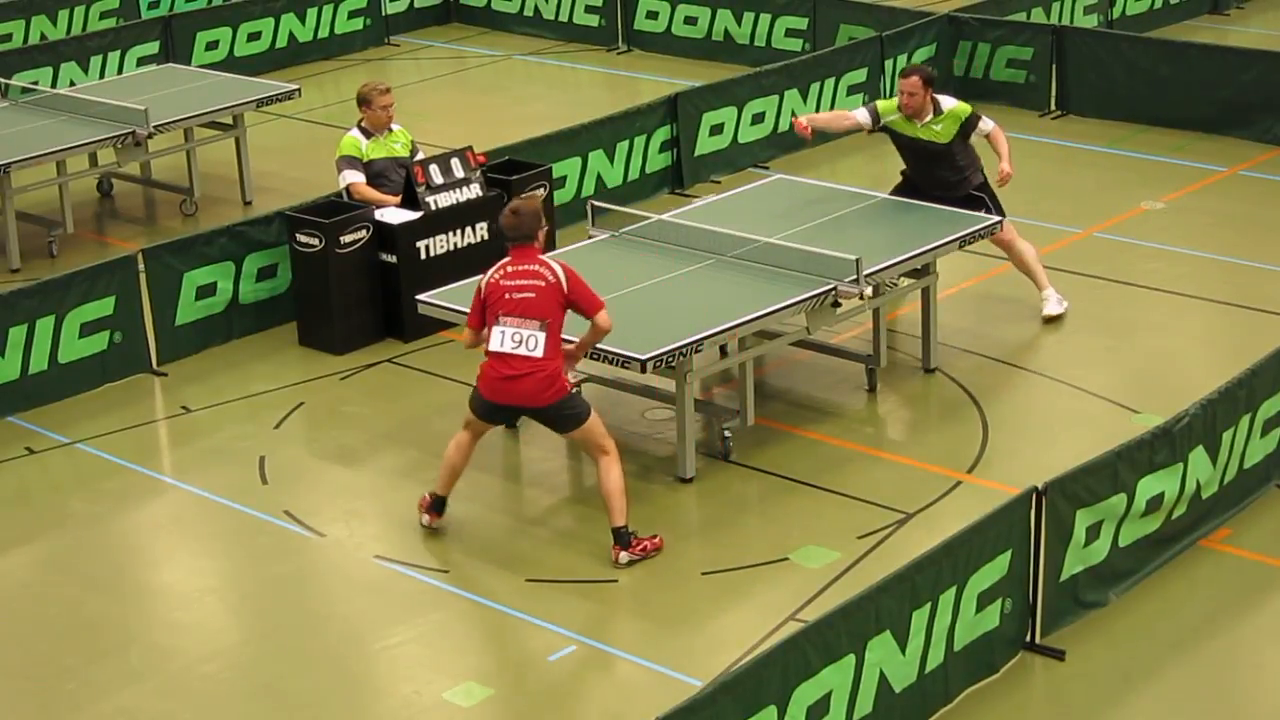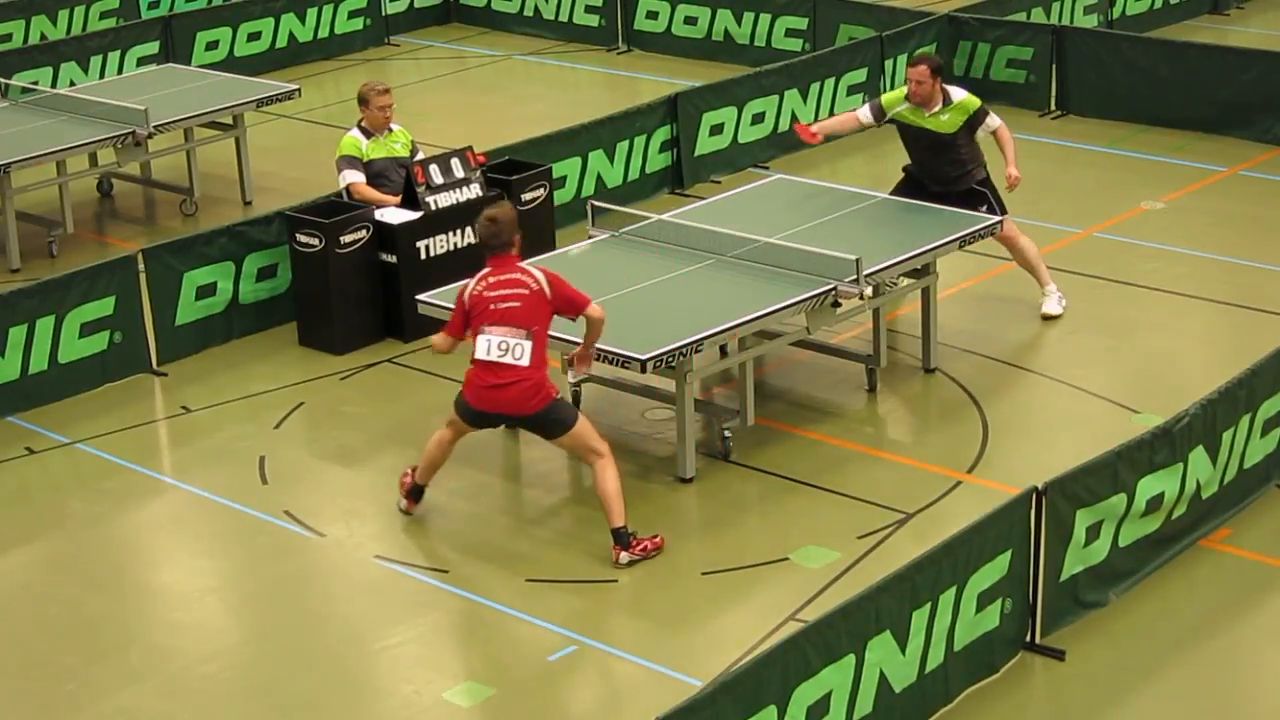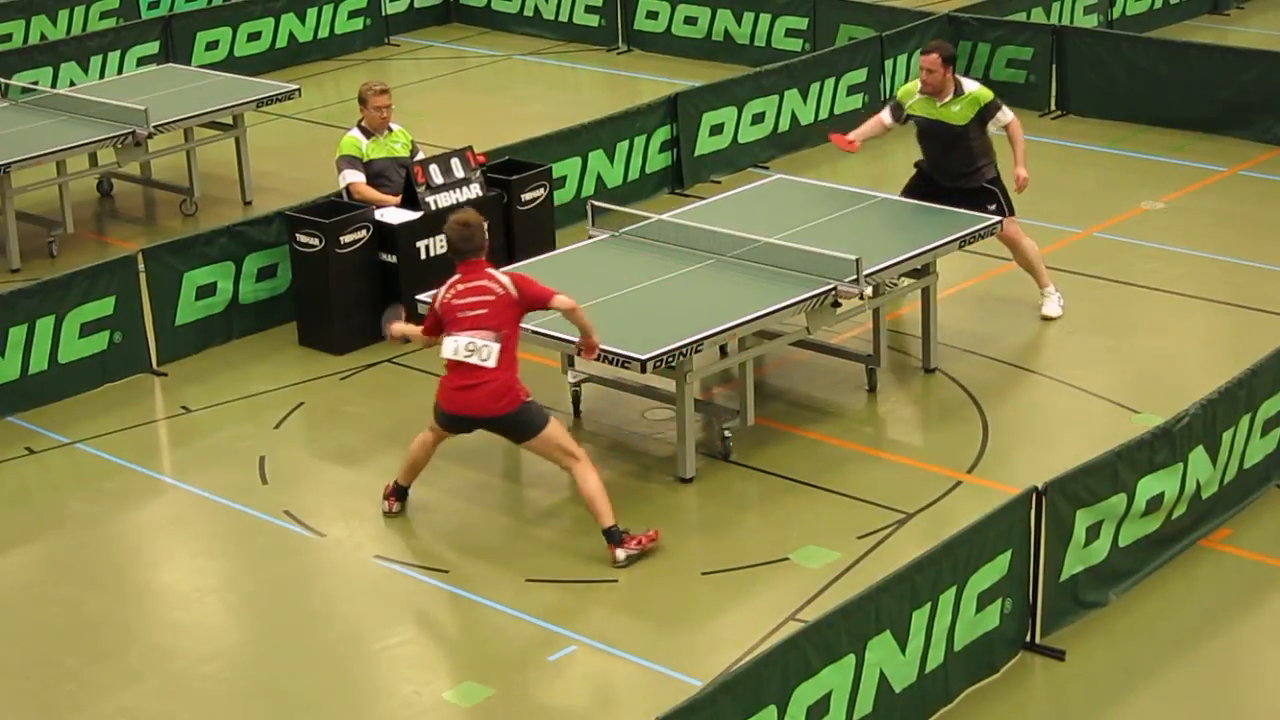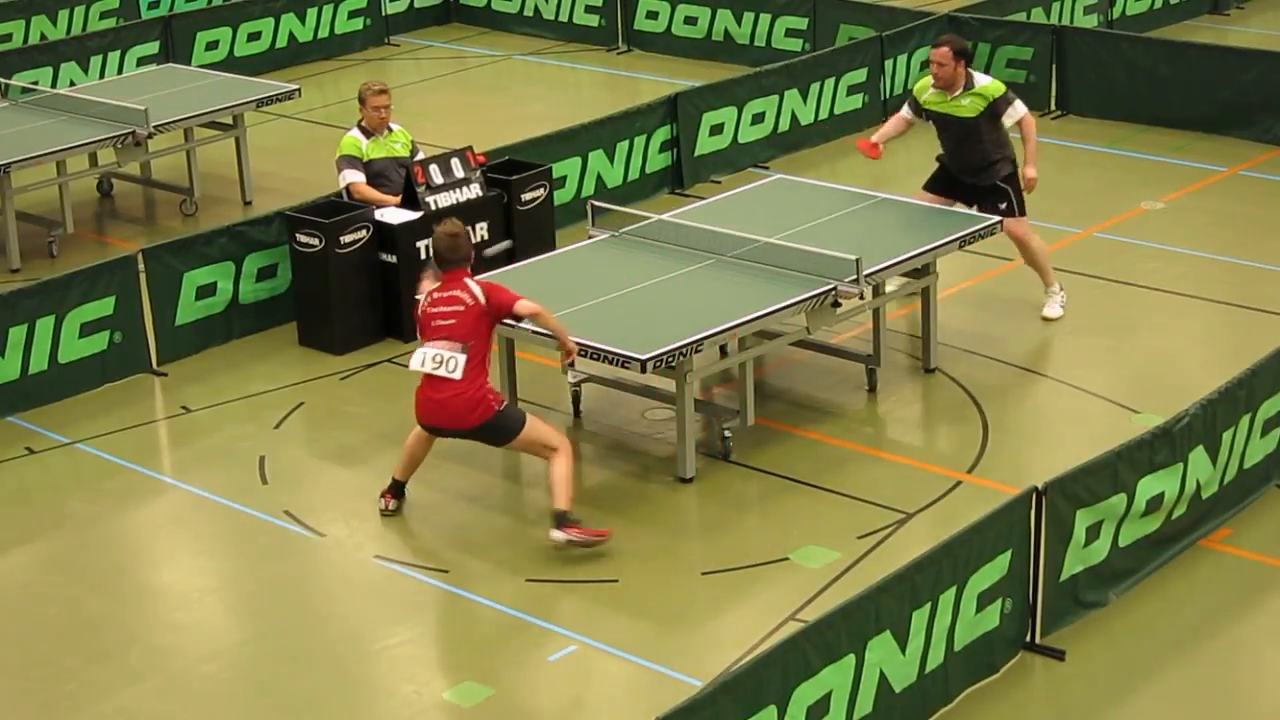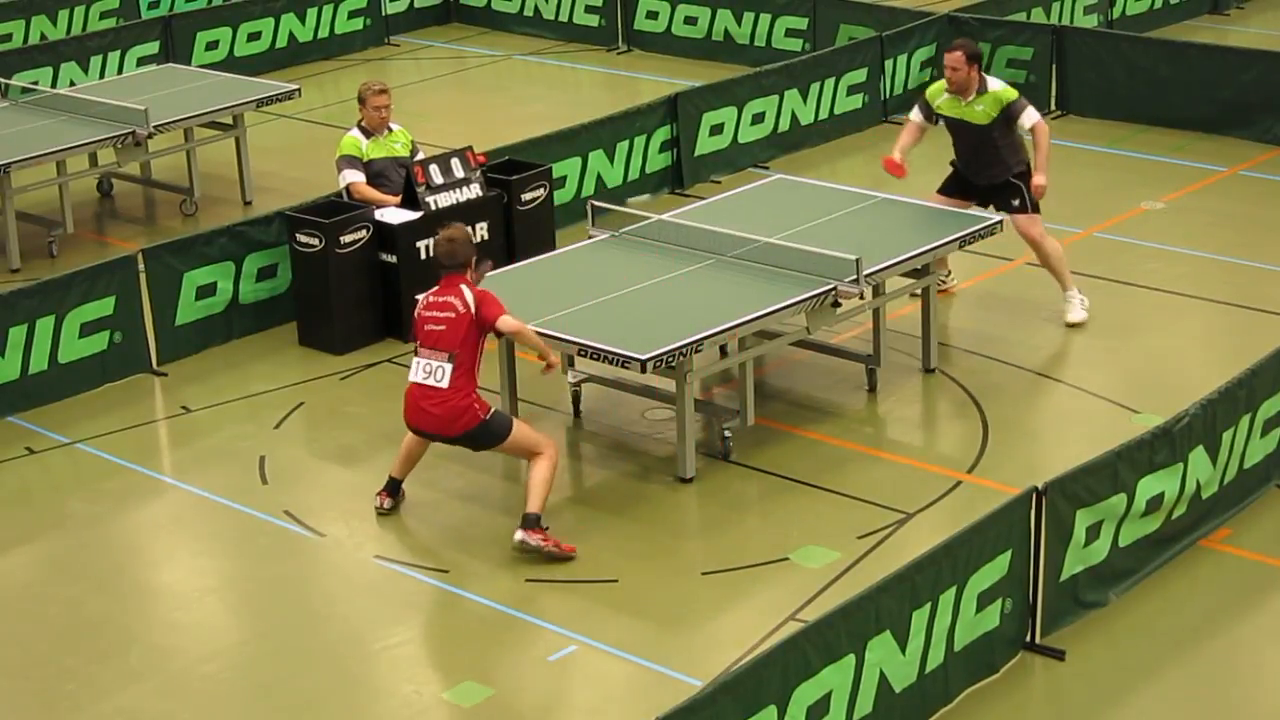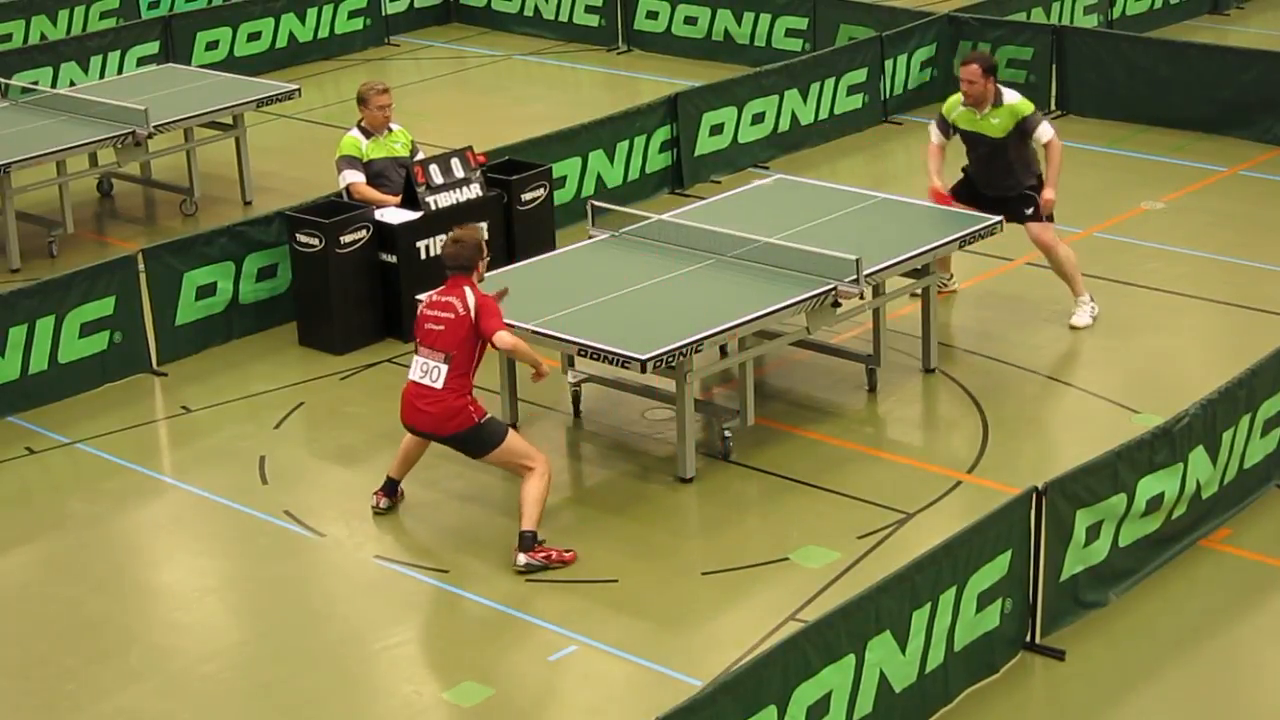
dt=0.1s
person 1, frame 1
left shoulder: (490, 279)
right shoulder: (560, 273)
left elbow: (470, 338)
right elbow: (604, 323)
right wrist: (580, 349)
left hip: (496, 385)
right hip: (547, 388)
left knee: (468, 432)
right knee: (606, 452)
left ankle: (434, 507)
right ankle: (624, 542)
person 1, frame 2
left shoulder: (471, 288)
right shoulder: (542, 278)
left elbow: (444, 344)
right elbow: (596, 314)
left wrist: (435, 339)
right wrist: (587, 350)
left hip: (482, 392)
right hip: (532, 395)
left knee: (451, 429)
right knee: (599, 454)
left ankle: (413, 494)
right ankle: (624, 542)
person 1, frame 3
left shoulder: (443, 294)
right shoulder: (509, 282)
left elbow: (428, 339)
right elbow: (566, 305)
left wrist: (403, 329)
right wrist: (589, 337)
left hip: (454, 398)
right hip: (502, 401)
left knee: (435, 431)
right knee: (575, 458)
left ankle: (396, 494)
right ankle: (617, 539)
person 1, frame 4
left shoulder: (426, 300)
right shoulder: (483, 291)
right elbow: (529, 309)
right wrist: (566, 341)
left hip: (430, 407)
right hip: (475, 408)
left knee: (426, 429)
right knee: (558, 447)
left ankle: (393, 493)
right ankle: (563, 522)
person 1, frame 5
left shoulder: (425, 303)
right shoulder: (477, 298)
right elbow: (509, 326)
right wrist: (546, 352)
left hip: (416, 409)
right hip: (461, 416)
right knee: (545, 451)
left ankle: (389, 492)
right ankle: (530, 528)
person 1, frame 6
left shoulder: (428, 301)
right shoulder: (478, 302)
right elbow: (505, 342)
right wrist: (539, 363)
left hip: (412, 409)
right hip: (454, 417)
right knee: (537, 466)
left ankle: (387, 492)
right ankle: (529, 547)
person 2, frame 1
left shoulder: (955, 111)
right shoulder: (889, 111)
left elbow: (992, 129)
right elbow: (849, 118)
left wrist: (1005, 162)
right wrist: (810, 120)
left hip: (967, 186)
right hip: (921, 184)
left knee: (1007, 238)
left ankle: (1049, 294)
person 2, frame 2
left shoulder: (963, 103)
right shoulder: (895, 102)
left elbow: (998, 128)
right elbow: (855, 118)
left wrist: (1011, 165)
right wrist: (818, 129)
left hip: (968, 180)
right hip: (923, 179)
left knee: (1009, 234)
left ankle: (1050, 291)
person 2, frame 3
left shoulder: (976, 95)
right shoulder: (909, 95)
left elbow: (1012, 124)
right elbow: (883, 121)
left wrist: (1020, 166)
right wrist: (852, 137)
left hip: (978, 177)
right hip: (934, 175)
left knee: (1011, 234)
left ankle: (1049, 291)
person 2, frame 4
left shoulder: (988, 89)
right shoulder: (925, 89)
left elbow: (1026, 119)
right elbow: (904, 118)
left wrist: (1030, 164)
right wrist: (878, 138)
left hip: (995, 172)
right hip: (954, 170)
left knee: (1019, 233)
left ankle: (1054, 291)
person 2, frame 5
left shoulder: (1000, 95)
right shoulder: (937, 94)
left elbow: (1039, 127)
right elbow: (916, 122)
left wrist: (1040, 173)
right wrist: (898, 151)
left hip: (1009, 175)
right hip: (967, 173)
left knee: (1033, 234)
left ankle: (1074, 296)
right ankle: (943, 276)
person 2, frame 6
left shoulder: (1015, 107)
right shoulder: (954, 106)
left elbow: (1052, 142)
right elbow: (936, 142)
left wrist: (1049, 187)
right wrist: (934, 178)
left hip: (1021, 184)
right hip: (978, 181)
left knee: (1046, 240)
left ankle: (1084, 301)
right ankle: (943, 279)
